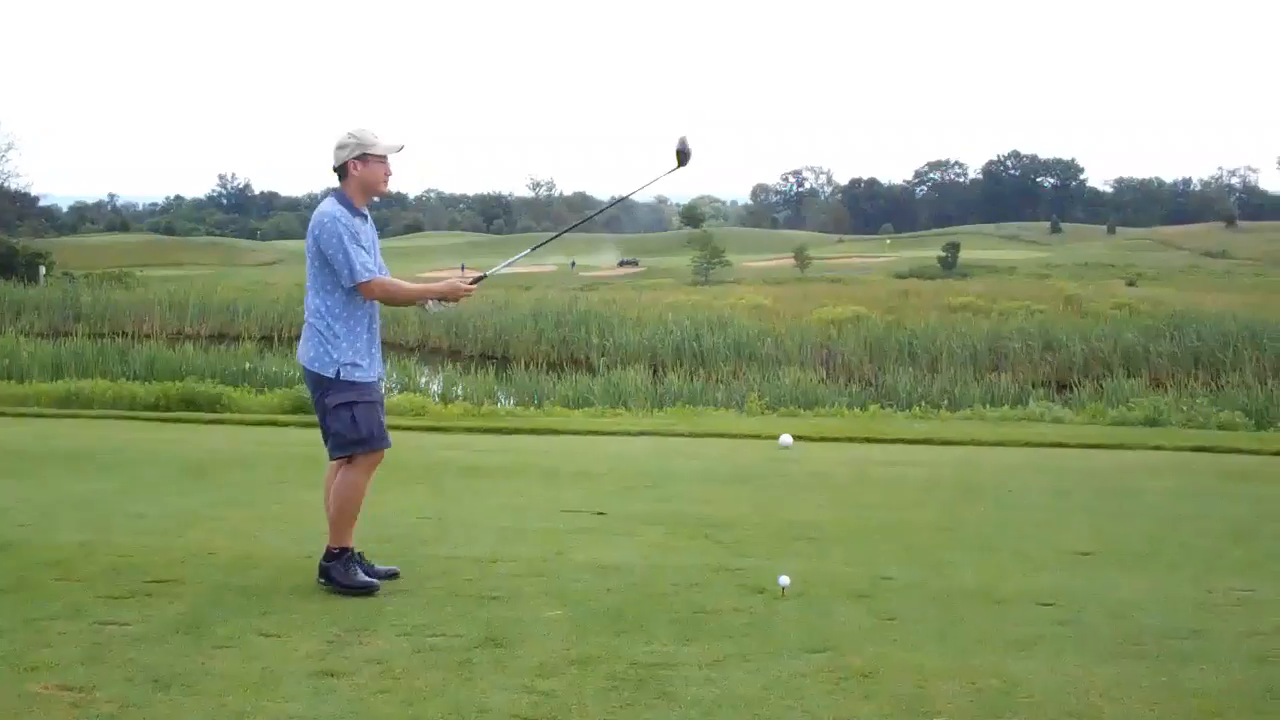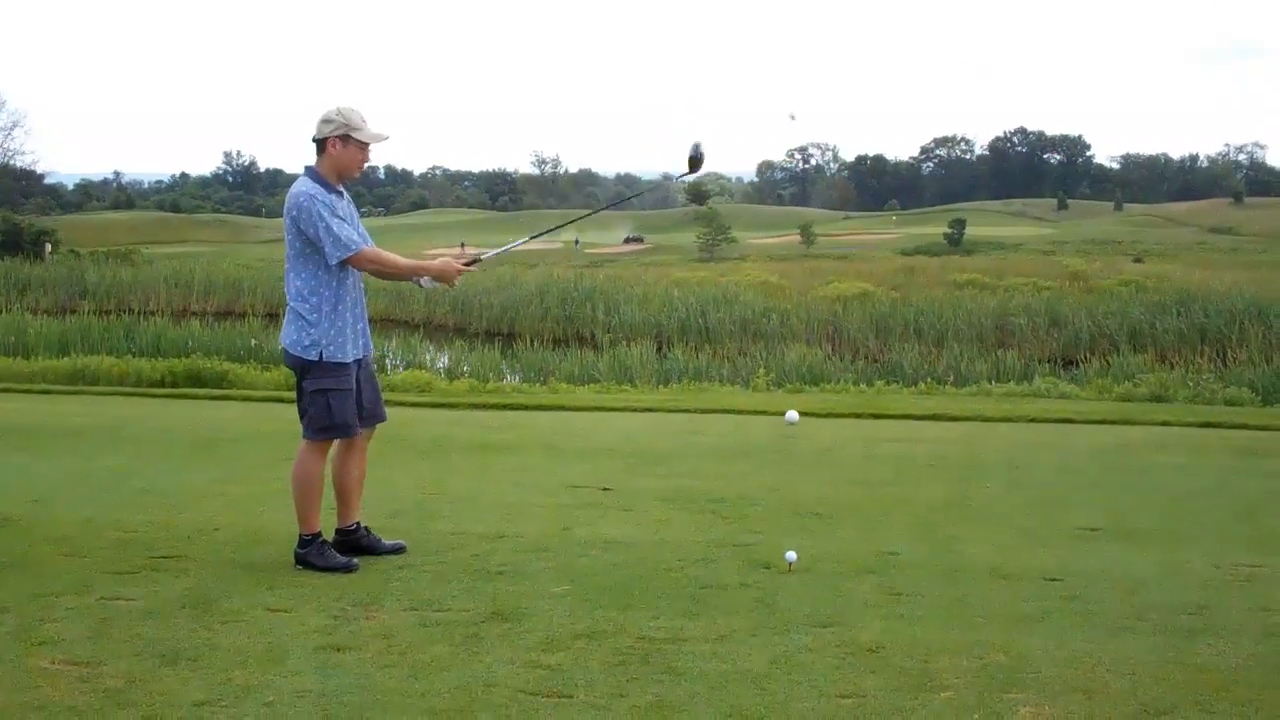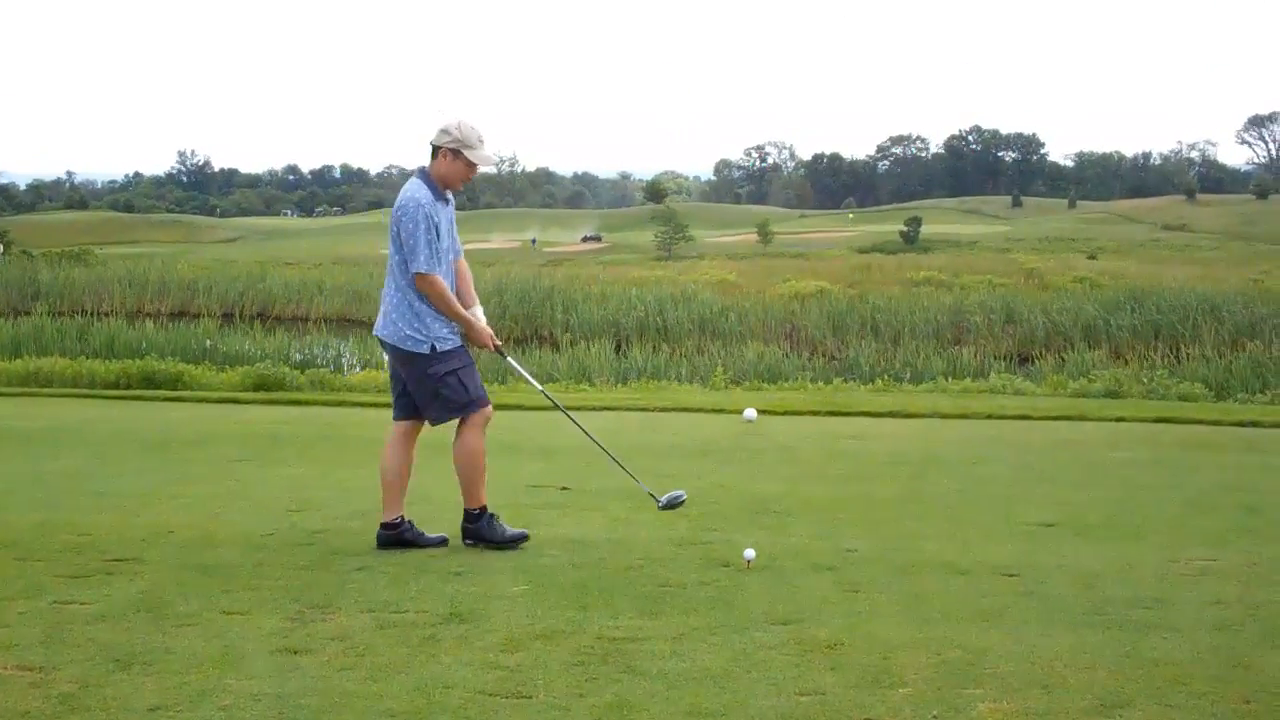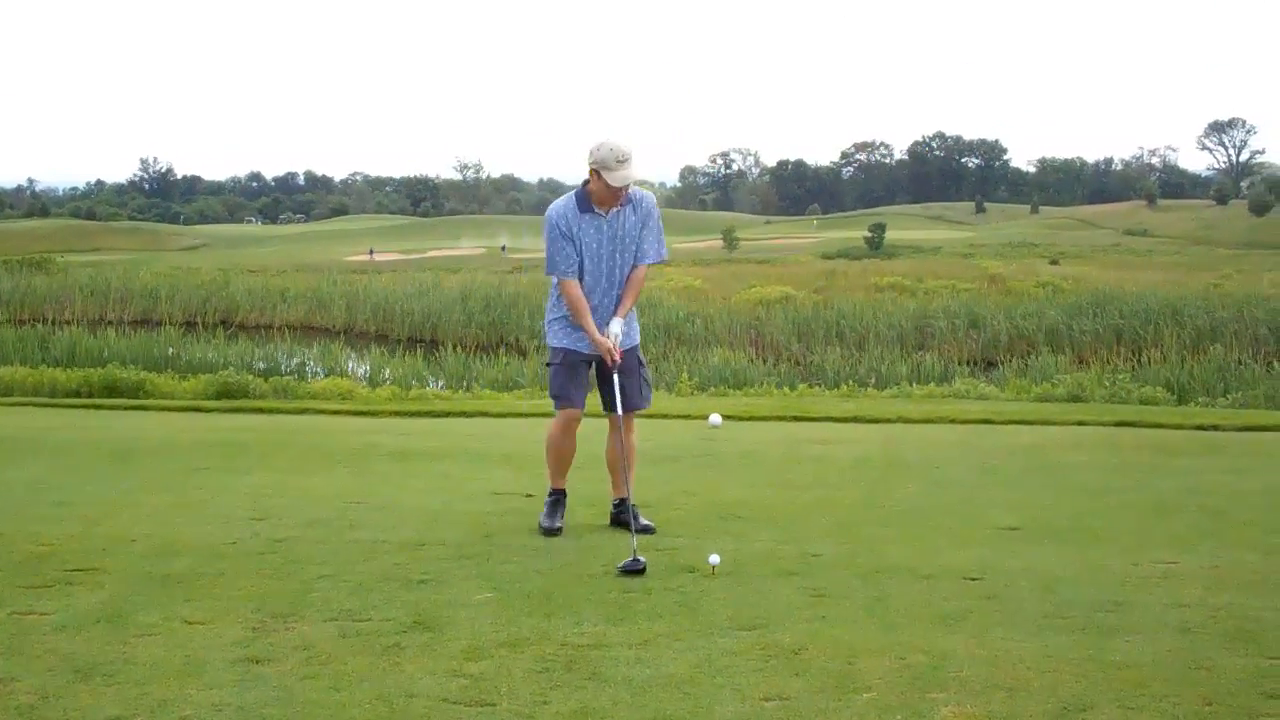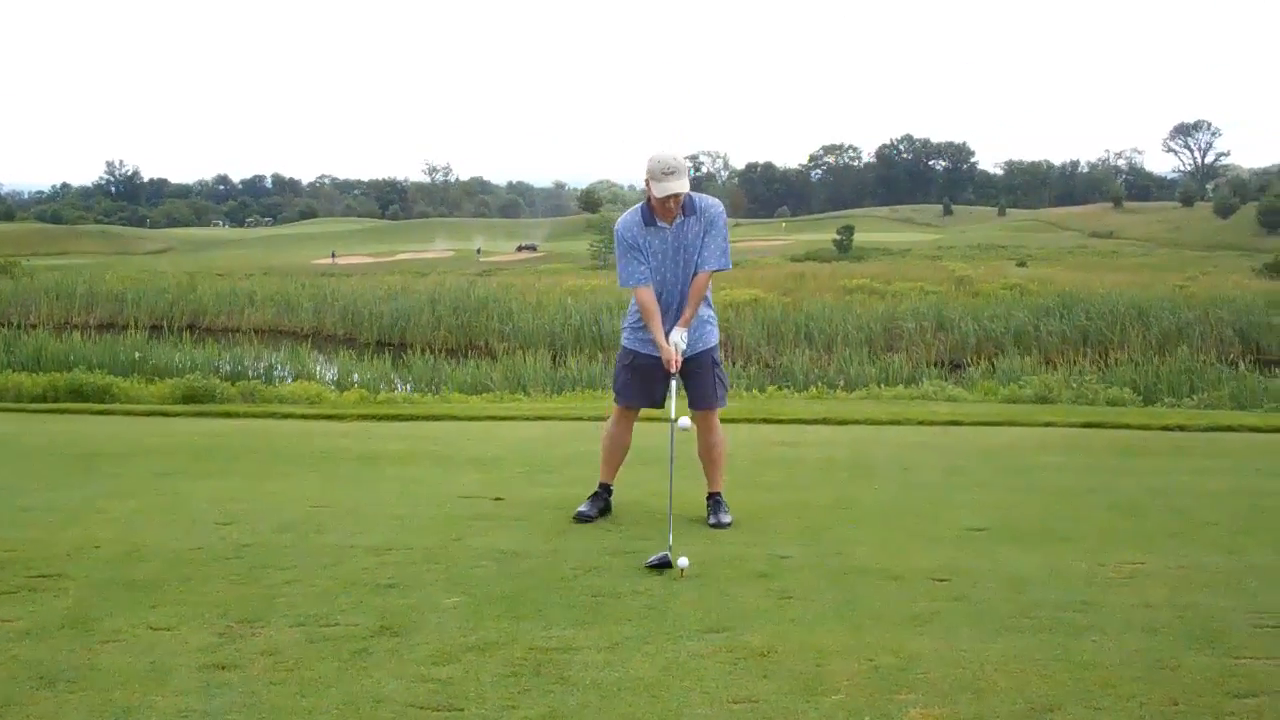
dt=1s
person 1, frame 1
left shoulder: (362, 219)
right shoulder: (332, 218)
left elbow: (381, 286)
right elbow: (371, 286)
left wrist: (431, 294)
right wrist: (437, 290)
left hip: (359, 359)
right hip: (337, 361)
left knee: (349, 457)
right knee: (364, 454)
left ankle: (341, 555)
right ankle: (337, 557)
person 1, frame 2
left shoulder: (339, 196)
right shoulder: (308, 197)
left elbow: (370, 260)
right elbow: (362, 258)
left wrist: (423, 271)
right wrist: (429, 268)
left hip: (352, 340)
right hip: (321, 343)
left knee: (359, 434)
right knee: (320, 440)
left ankle: (349, 531)
right ankle: (308, 542)
person 1, frame 3
left shoulder: (444, 197)
right shoulder: (417, 202)
left elbow: (456, 260)
right elbow: (424, 278)
left wrist: (476, 311)
right wrist: (469, 324)
left hip: (409, 334)
right hip: (425, 336)
left knee: (407, 425)
right knee: (476, 415)
left ankle: (392, 523)
right ankle: (477, 519)
person 1, frame 4
left shoulder: (644, 204)
right shoulder: (561, 214)
left elbow: (642, 266)
right elbow: (567, 282)
left wrist: (619, 321)
right wrist: (595, 336)
left hip: (621, 330)
right hip: (571, 332)
left knee: (623, 419)
right knee: (568, 415)
left ankle: (622, 505)
right ankle: (556, 495)
person 1, frame 5
left shoulder: (711, 212)
right shoulder: (627, 227)
left elbow: (705, 274)
right elbow: (643, 289)
left wrist: (682, 328)
right wrist: (662, 343)
left hip: (698, 334)
right hip: (643, 336)
left knee: (707, 415)
right knee: (623, 412)
left ankle: (716, 498)
right ankle: (603, 493)
